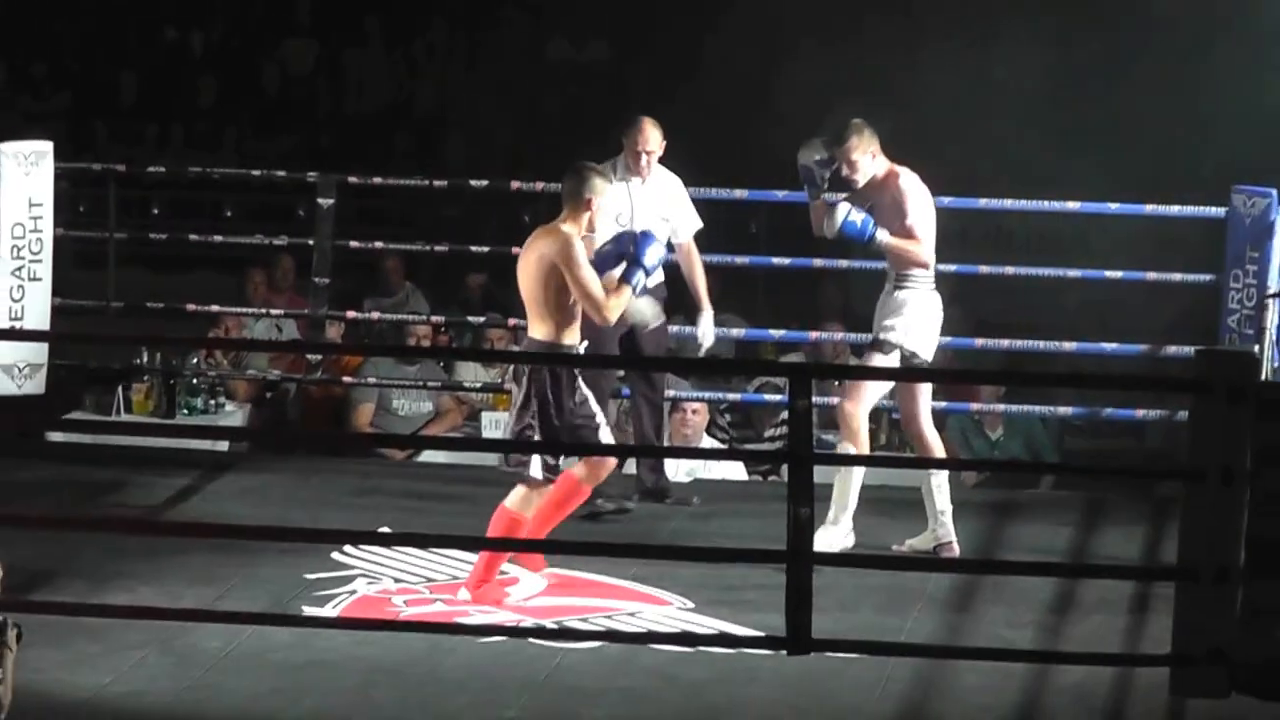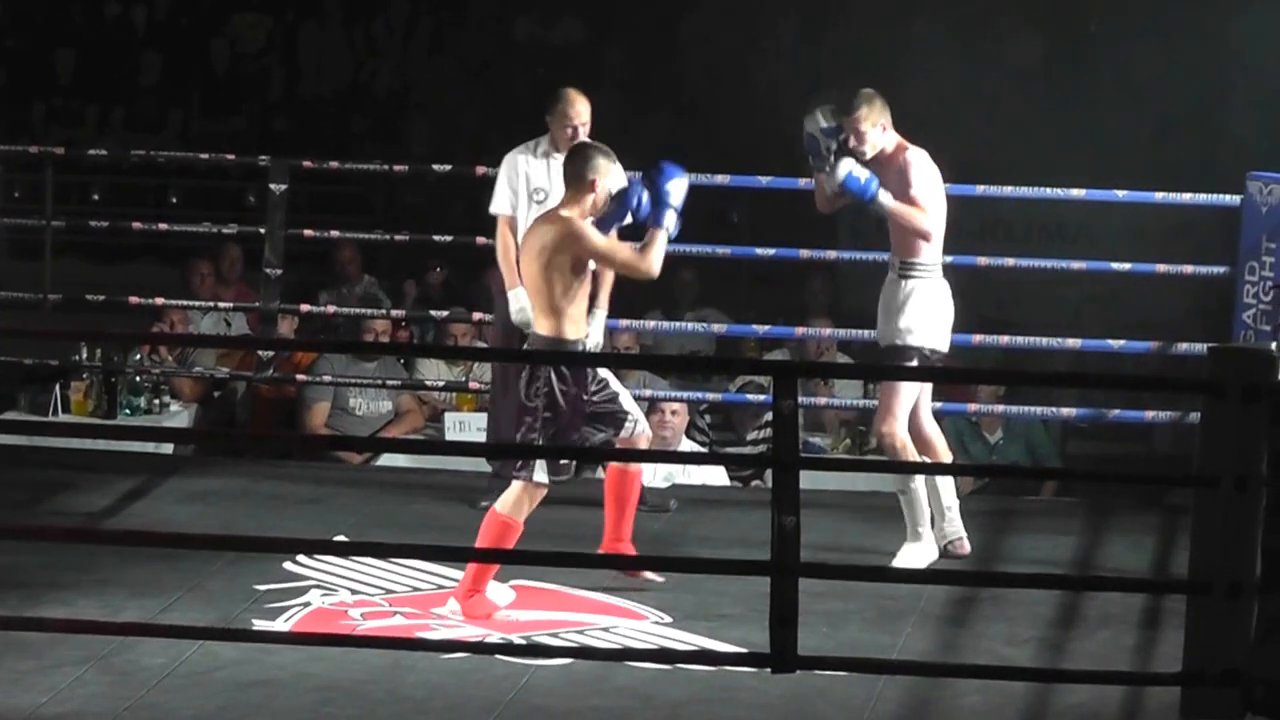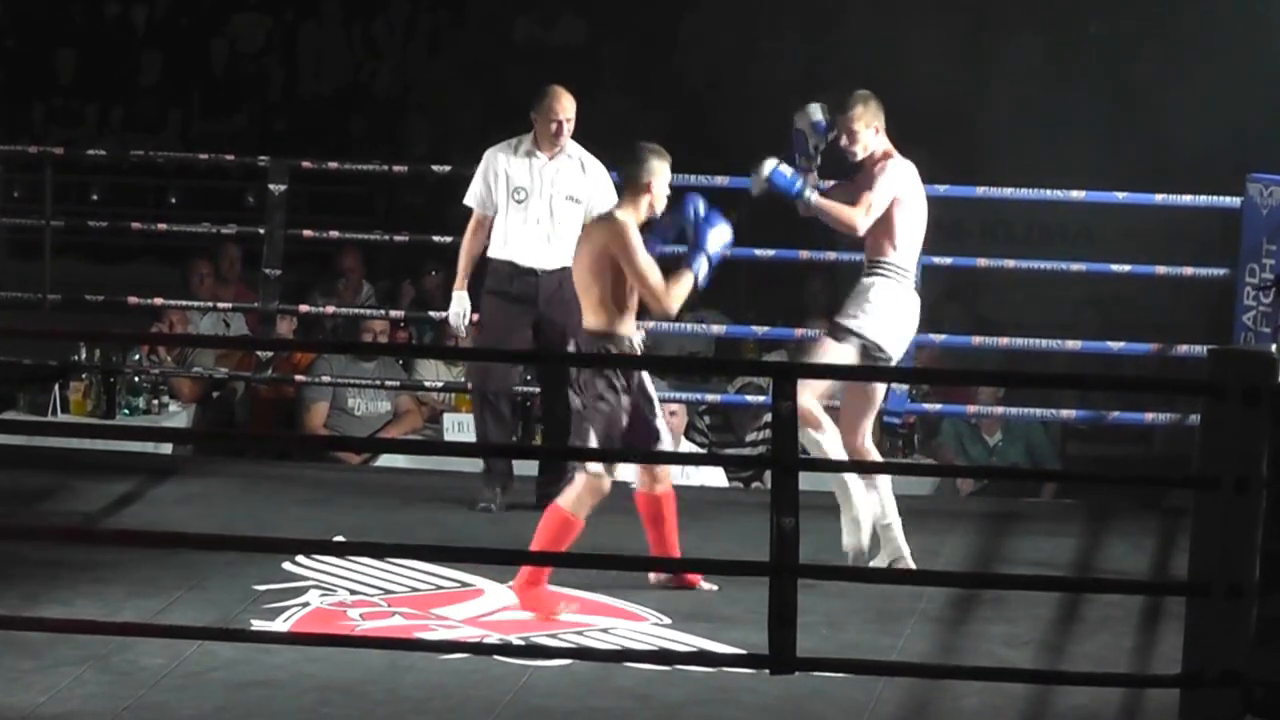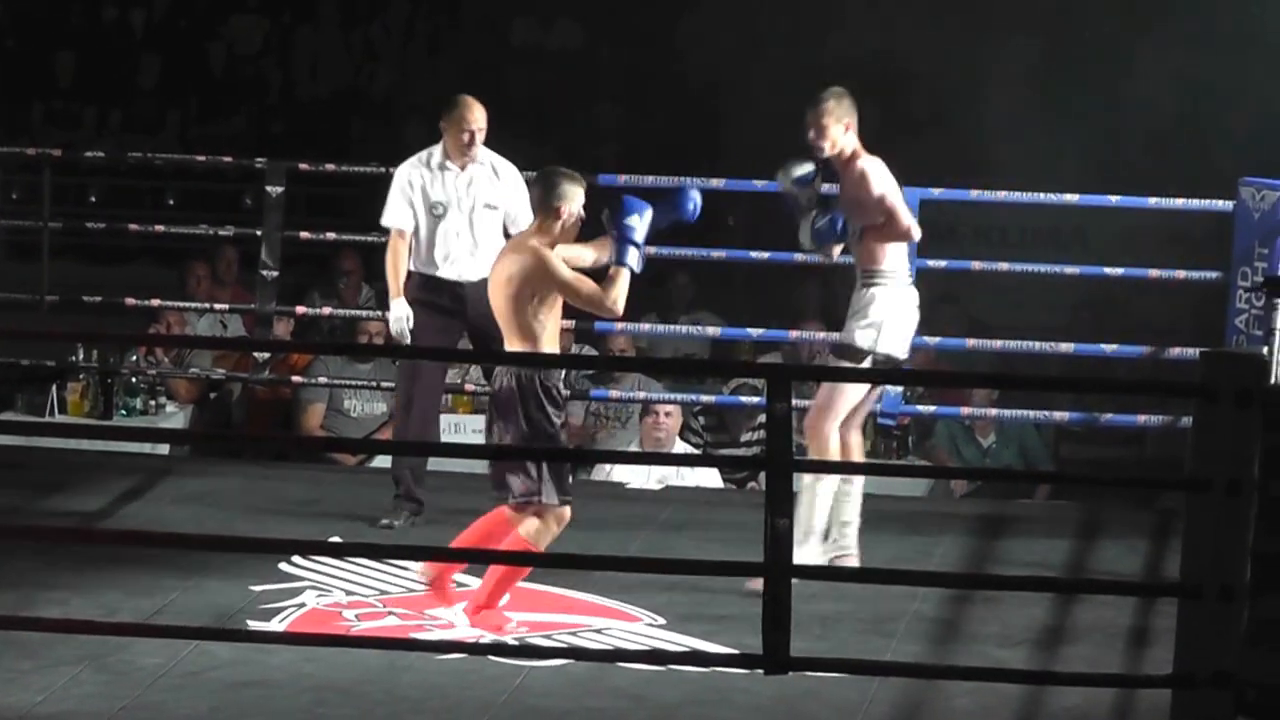
dt=0.7s
person 1, frame 1
left shoulder: (905, 186)
right shoulder: (872, 191)
left elbow: (924, 256)
right elbow: (822, 229)
left wrist: (871, 234)
right wrist: (815, 185)
left hip: (912, 306)
right hip: (900, 303)
left knee: (852, 408)
right knee: (918, 424)
left ankle: (837, 527)
right ankle: (941, 534)
person 1, frame 2
left shoulder: (912, 161)
right shoulder: (879, 165)
left elbow: (927, 229)
right elbow: (826, 203)
left wrist: (875, 195)
right wrist: (820, 156)
left hip: (920, 294)
right hip: (902, 291)
left knee: (889, 427)
right knee: (917, 419)
person 1, frame 3
left shoulder: (892, 170)
right shoulder: (873, 177)
left elbow: (855, 222)
right elbow: (818, 207)
left wrist: (796, 188)
right wrist: (808, 158)
left hip: (882, 298)
right hip: (894, 309)
left knee: (799, 399)
right knee: (856, 437)
left ankle: (858, 502)
person 1, frame 4
left shoulder: (867, 170)
right shoulder: (850, 178)
left elbow: (909, 230)
right elbow: (830, 250)
left wrist: (845, 227)
right wrist: (811, 205)
left hip: (884, 304)
right hip: (878, 304)
left knee: (818, 425)
right knee: (845, 427)
left ankle: (805, 550)
right ankle: (842, 545)
person 2, frame 1
left shoulder: (548, 238)
right shoulder: (565, 244)
right elbow: (603, 313)
left wrist: (617, 261)
right wrist: (639, 270)
left hip: (561, 364)
right hip: (547, 369)
left knee: (600, 456)
right knee: (536, 481)
left ankle: (524, 540)
right ankle: (479, 582)
person 2, frame 2
left shoulder: (555, 225)
right shoulder: (569, 230)
right elbow: (645, 267)
left wrist: (620, 211)
right wrist: (665, 211)
left hip: (576, 359)
right hip: (555, 365)
left knee: (635, 434)
right knee: (531, 485)
left ankle: (617, 546)
right ankle: (469, 592)
person 2, frame 3
left shoulder: (616, 225)
right shoulder: (620, 231)
left elbow: (650, 264)
right elbow: (665, 303)
left wrist: (688, 236)
right wrist: (702, 255)
left hip: (619, 356)
right hip: (601, 359)
left knee: (656, 463)
right knee: (593, 482)
left ankle: (667, 562)
right ankle: (531, 581)
person 2, frame 4
left shoulder: (523, 249)
right shoulder: (537, 259)
right elbow: (611, 305)
left wrist: (624, 240)
right wrist: (630, 244)
left hip: (527, 383)
right hip: (529, 388)
left knee: (521, 507)
right knee: (553, 514)
left ankle: (441, 569)
right ankle: (483, 605)
person 3, frame 1
left shoulder: (670, 185)
left elbow: (686, 249)
left wrist: (706, 309)
left hip: (649, 294)
left knee: (650, 389)
right knee: (601, 389)
left ankle: (651, 479)
person 3, frame 2
left shoulder: (606, 169)
right shoulder: (519, 162)
right elbow: (505, 232)
left wrist: (599, 311)
right wrist: (515, 291)
right hip: (524, 283)
right knee: (509, 383)
right ankle: (503, 480)
person 3, frame 3
left shoulder: (589, 171)
right shoulder: (499, 159)
right elbow: (478, 227)
right wrist: (459, 289)
left hip: (561, 283)
right hip: (505, 278)
left knee: (561, 389)
right knee: (489, 379)
left ankle: (553, 487)
right ankle: (497, 479)
person 3, frame 4
left shoulder: (504, 173)
right shoulder: (413, 173)
right elbow: (399, 239)
right wrist: (396, 299)
left hip: (491, 291)
right hip: (432, 291)
right knee: (416, 394)
right ankle: (407, 498)
